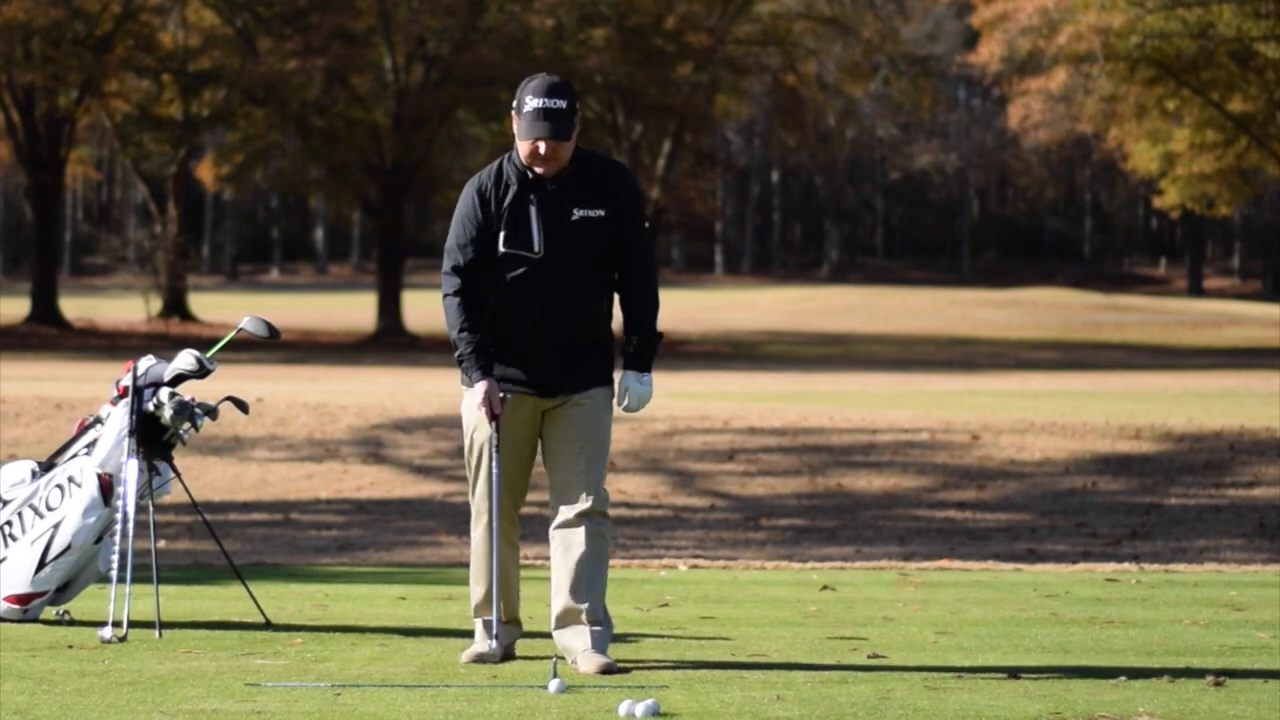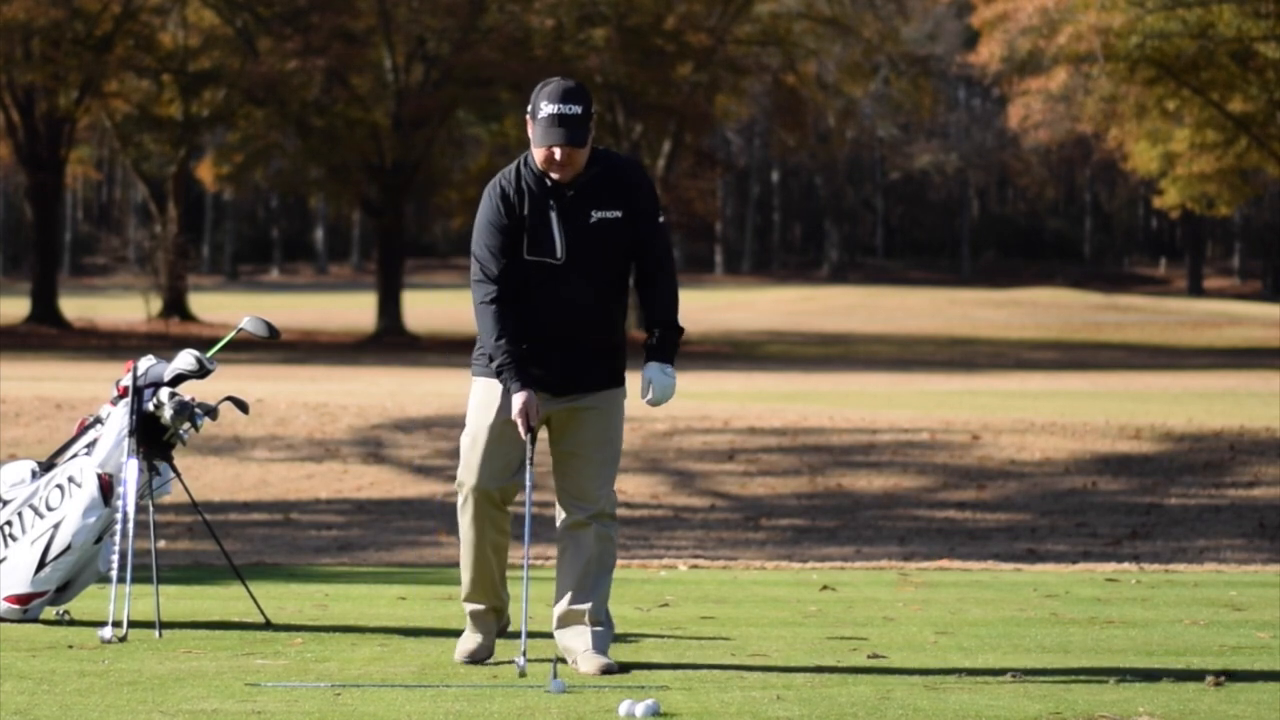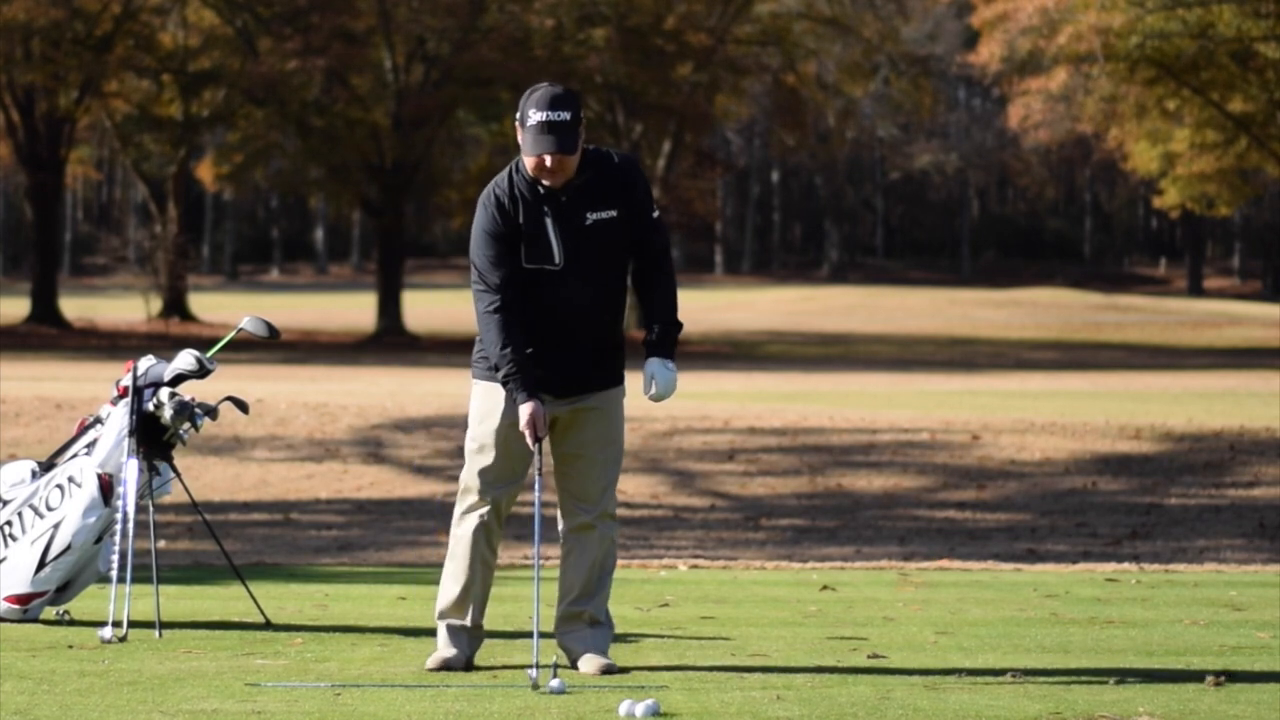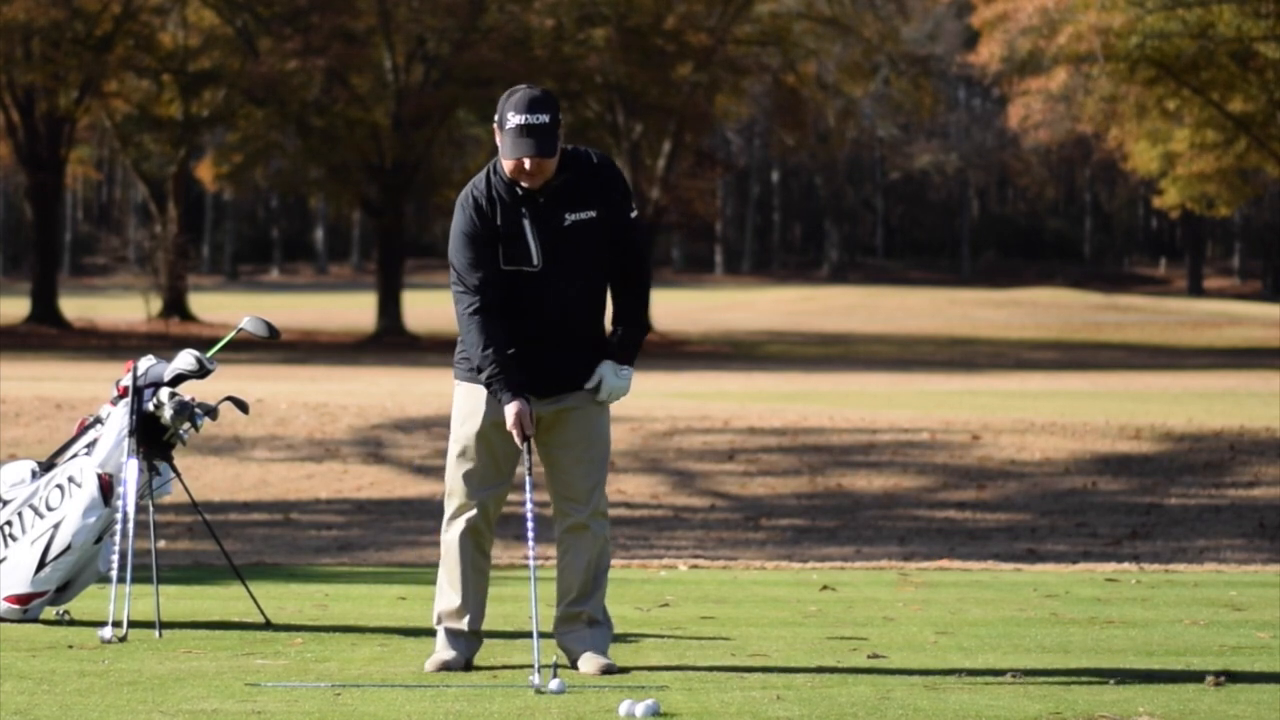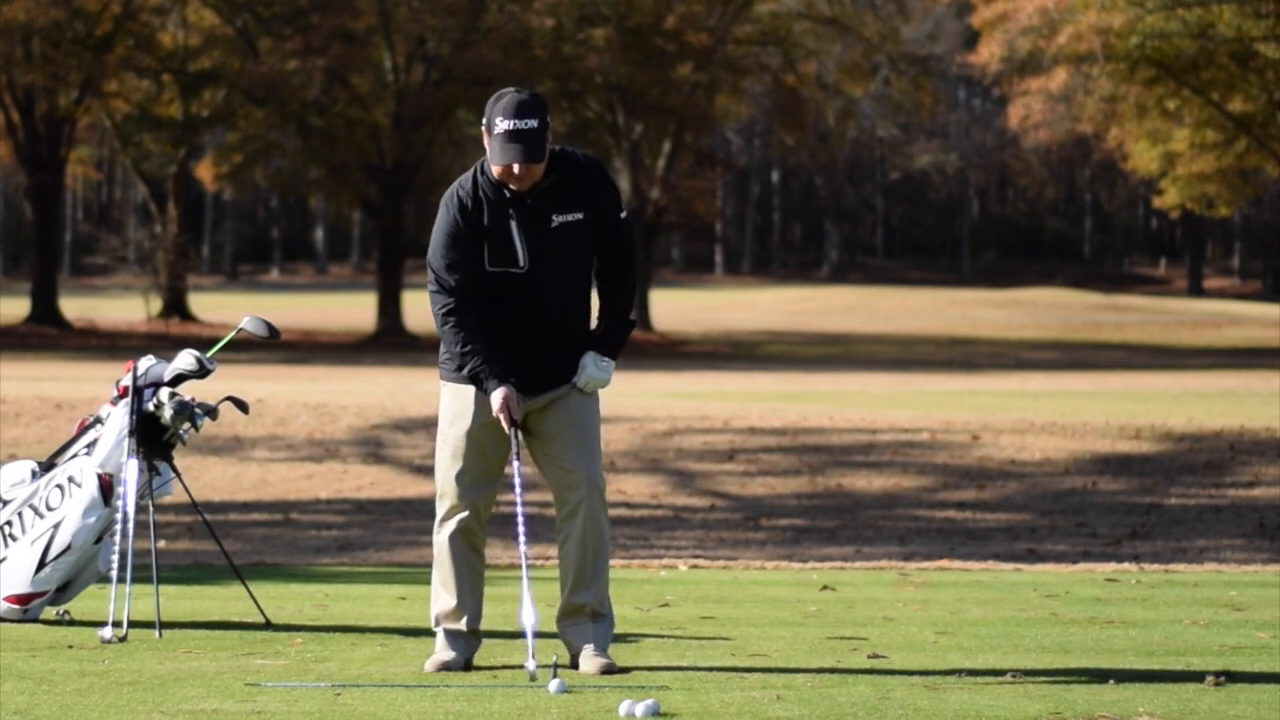
dt=0.2s
person 1, frame 1
left shoulder: (612, 184)
right shoulder: (487, 189)
left elbow: (637, 274)
right elbow: (459, 284)
left wrist: (638, 359)
right wrist: (477, 369)
left hip: (583, 380)
right hip: (498, 375)
left knee: (581, 503)
right knee: (492, 502)
left ankle: (579, 631)
right ankle: (497, 628)
person 1, frame 2
left shoulder: (627, 181)
right shoulder: (504, 192)
left elbow: (654, 269)
right elbow: (492, 293)
left wrist: (660, 352)
right wrist: (517, 382)
left hip: (594, 378)
right hip: (508, 371)
left knee: (590, 506)
right knee: (479, 488)
left ankle: (583, 632)
right ankle: (483, 620)
person 1, frame 3
left shoulder: (621, 179)
right shoulder: (499, 200)
left elbow: (653, 266)
right elbow: (495, 303)
left wrist: (660, 347)
right wrist: (521, 391)
left hip: (594, 380)
right hip: (509, 377)
left knee: (591, 510)
right knee: (482, 498)
left ankle: (585, 635)
right ankle: (457, 633)
person 1, frame 4
left shoulder: (600, 179)
right shoulder: (478, 201)
left elbow: (632, 267)
right elbow: (475, 305)
left wrist: (622, 352)
right wrist: (506, 392)
left hip: (579, 380)
right hip: (492, 378)
left knee: (585, 508)
right knee: (470, 502)
left ankle: (584, 635)
right ankle: (456, 635)
person 1, frame 5
left shoulder: (587, 180)
right shoulder: (464, 200)
left elbow: (618, 262)
right elbow: (449, 301)
left wrist: (606, 344)
right wrist: (489, 379)
left hip: (564, 375)
right hip: (479, 377)
left knee: (583, 493)
right knee: (461, 504)
left ankle: (588, 634)
right ankle: (456, 635)
